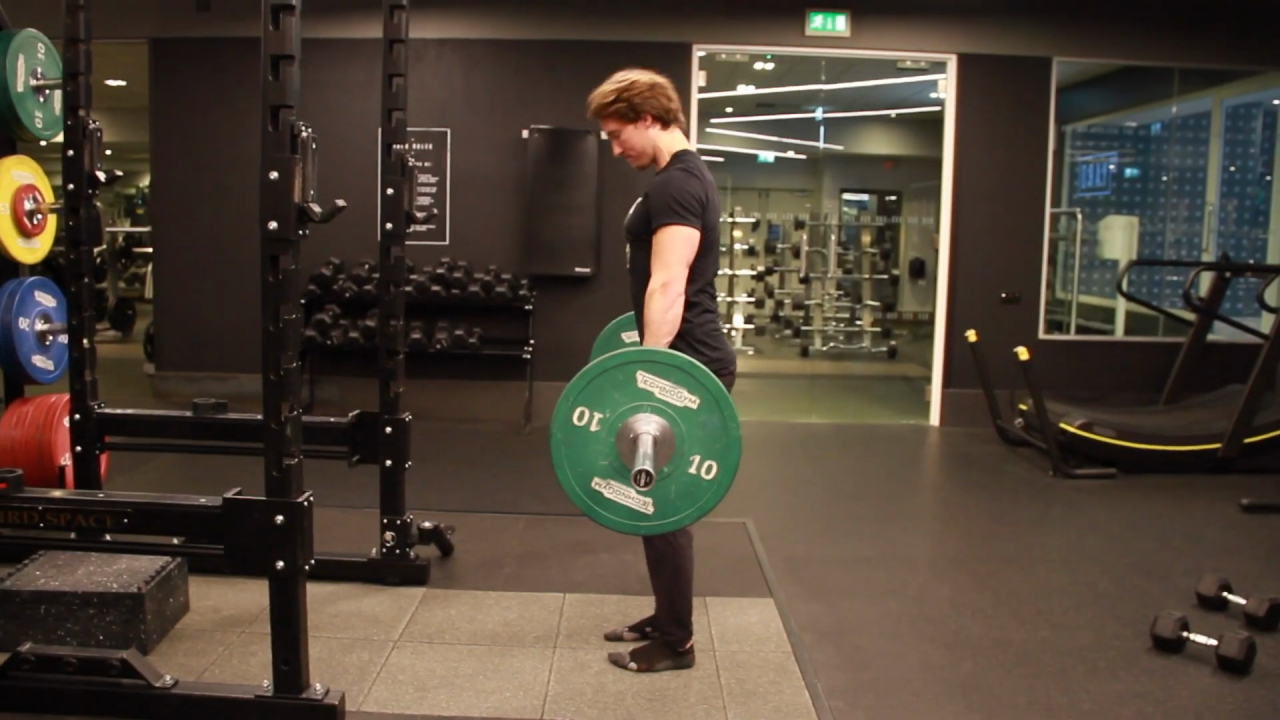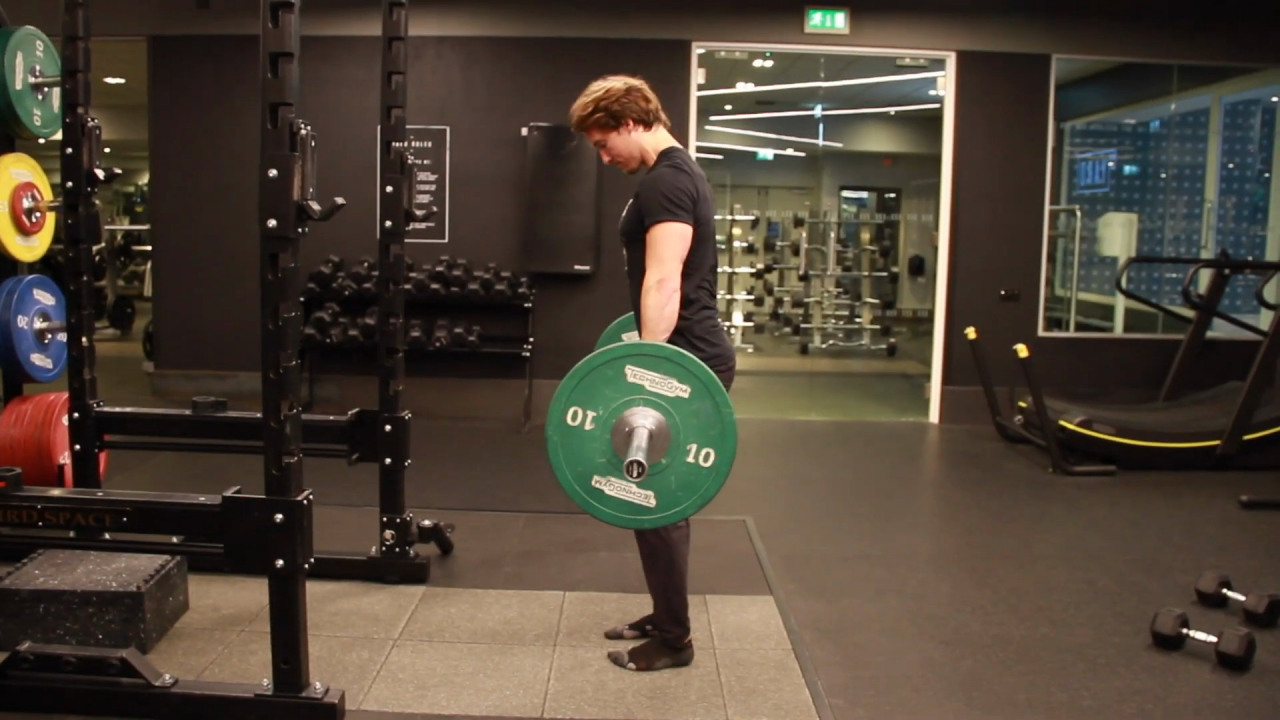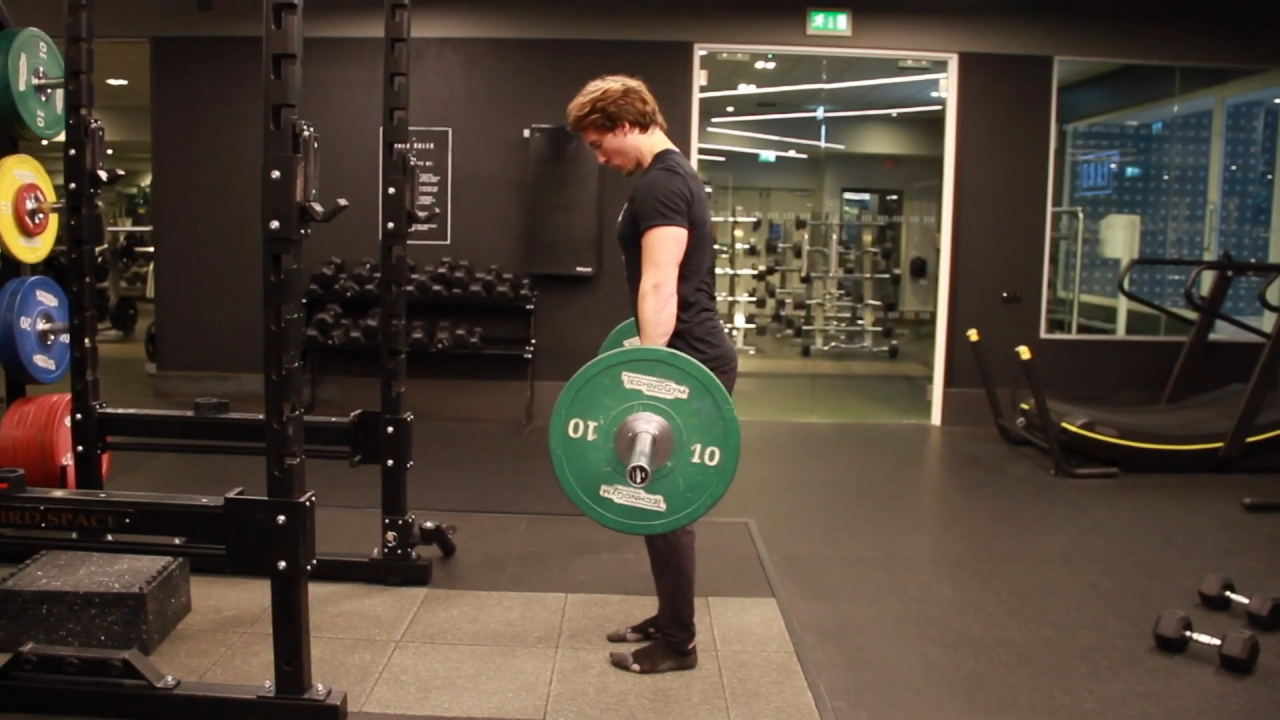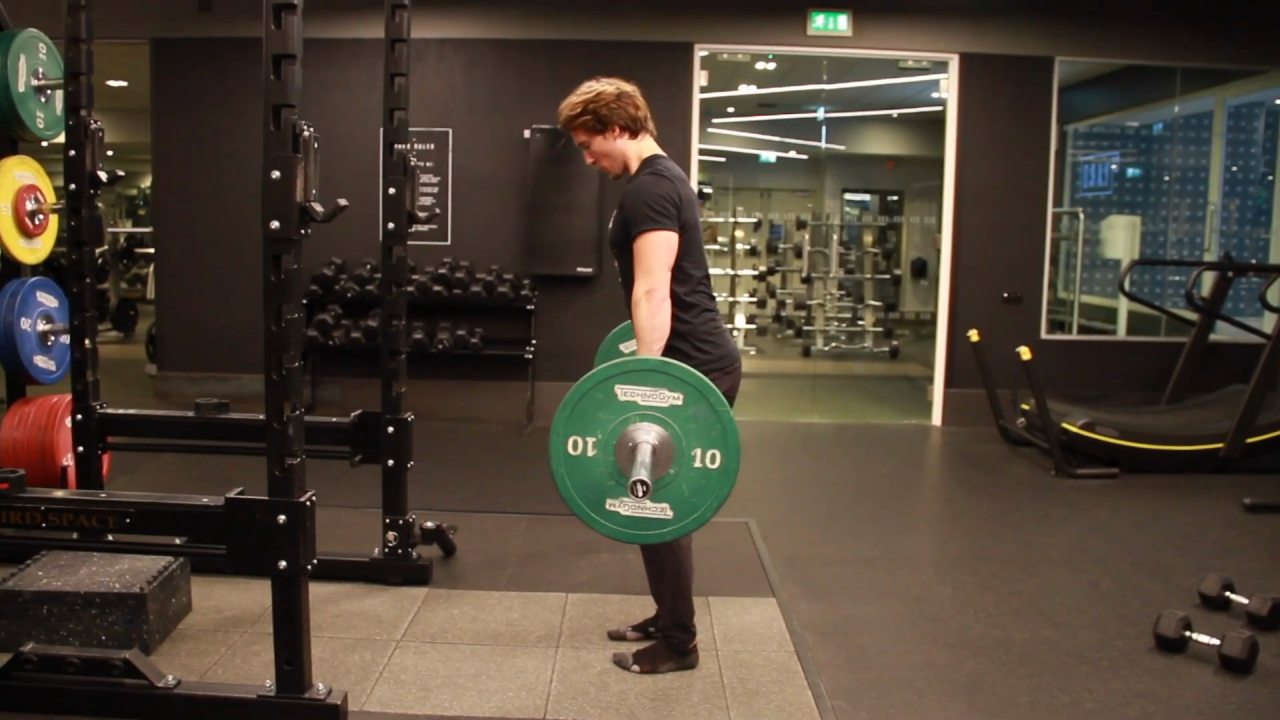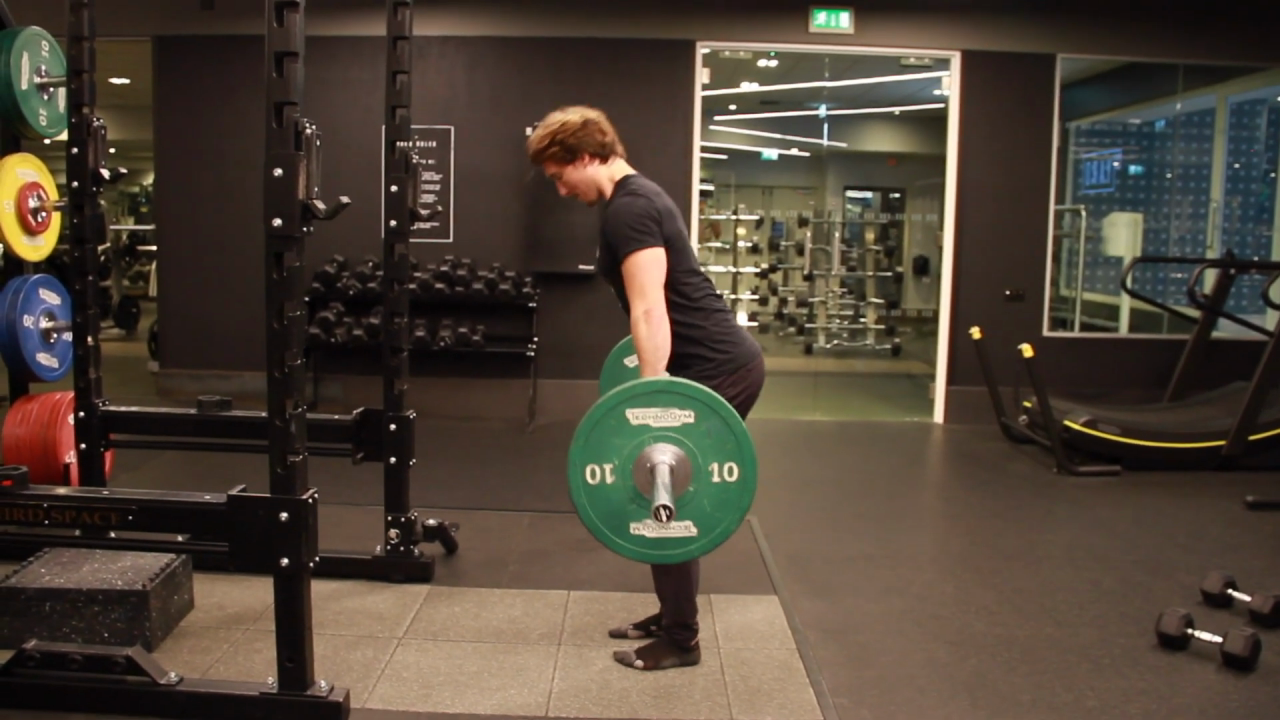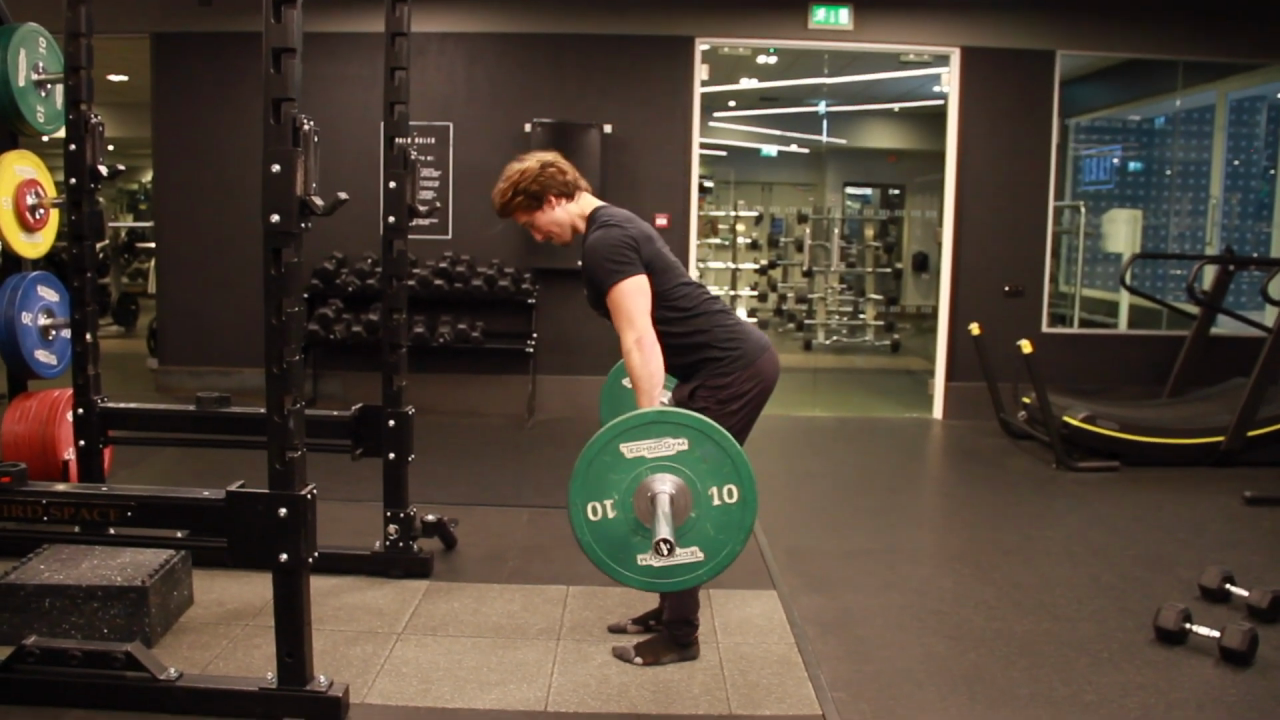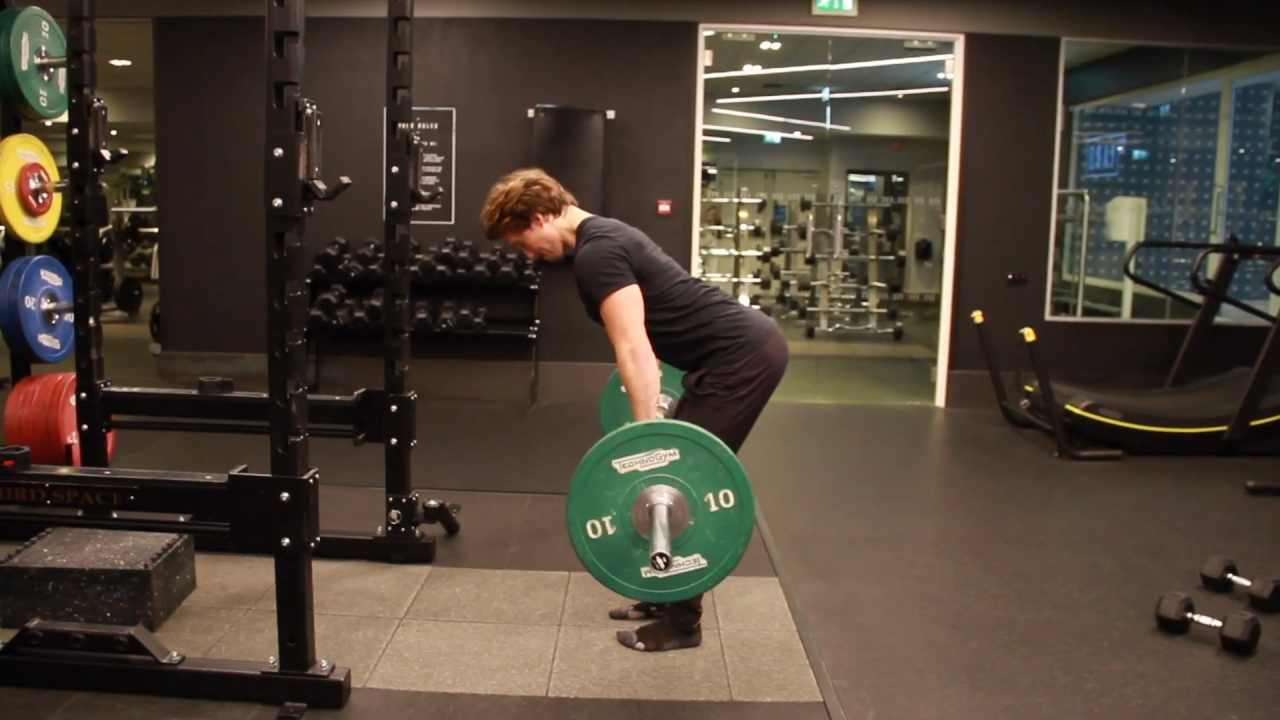
dt=0.4s
person 1, frame 1
left shoulder: (676, 184)
right shoulder: (682, 178)
left elbow: (668, 286)
left hip: (687, 366)
right hip: (687, 360)
left ankle: (675, 641)
right ankle: (667, 618)
person 1, frame 2
left shoulder: (665, 180)
right shoulder: (677, 173)
left elbow: (663, 282)
right hip: (691, 358)
left ankle: (673, 639)
right ankle: (665, 616)
person 1, frame 3
left shoulder: (660, 183)
right shoulder: (673, 175)
left elbow: (660, 287)
left hip: (688, 368)
right hip: (695, 361)
left ankle: (676, 642)
right ankle: (669, 619)
person 1, frame 4
left shoulder: (647, 188)
right shoulder: (662, 179)
left elbow: (652, 292)
left hip: (693, 370)
right hip: (699, 363)
left ankle: (676, 642)
right ankle: (669, 619)
person 1, frame 5
left shoulder: (628, 209)
right shoulder: (639, 197)
left elbow: (650, 312)
left hip: (717, 370)
right hip: (720, 362)
left ankle: (680, 640)
right ankle: (672, 616)
person 1, frame 6
left shoulder: (604, 243)
right shoulder: (614, 226)
left elbow: (640, 339)
right elbow: (646, 332)
right wrist: (653, 408)
left hip: (732, 368)
right hip: (736, 359)
left ankle: (679, 635)
right ankle: (670, 611)
person 1, frame 7
left shoulder: (595, 255)
right shoulder: (604, 236)
left elbow: (633, 349)
right elbow: (642, 338)
right wrist: (652, 420)
left hip: (742, 356)
right hip: (750, 344)
left ankle: (681, 621)
right ankle: (669, 595)
